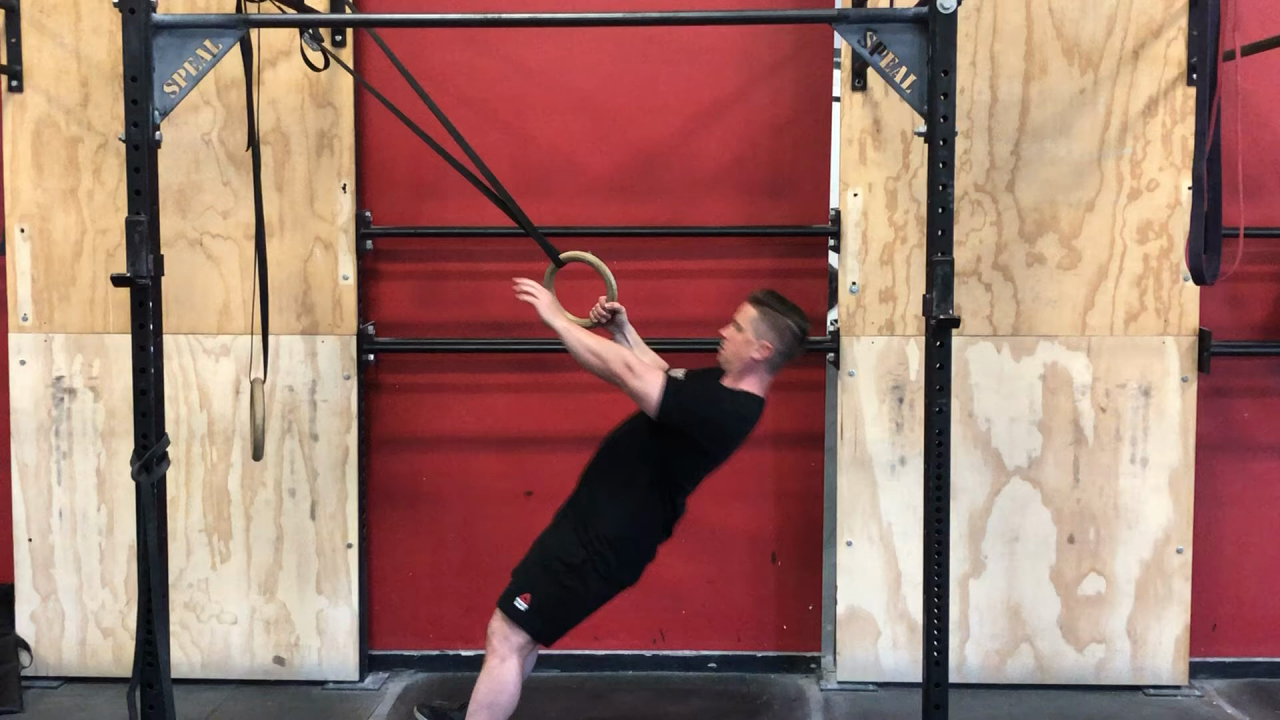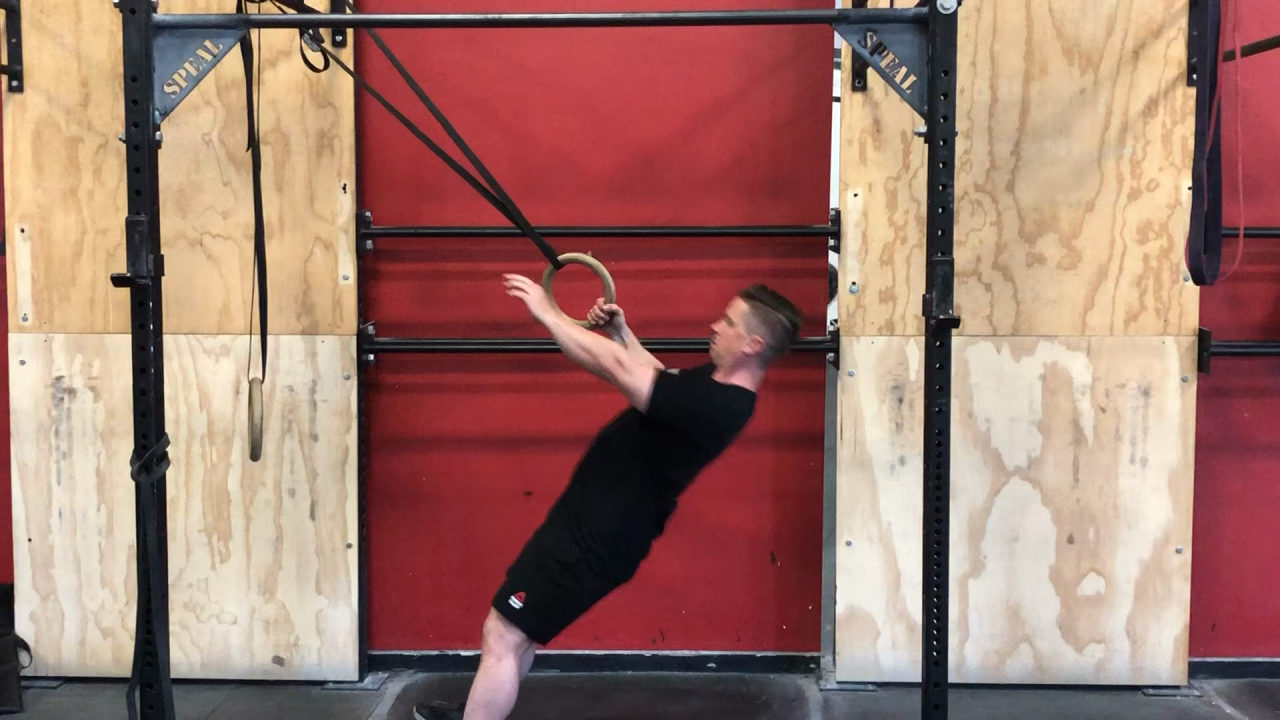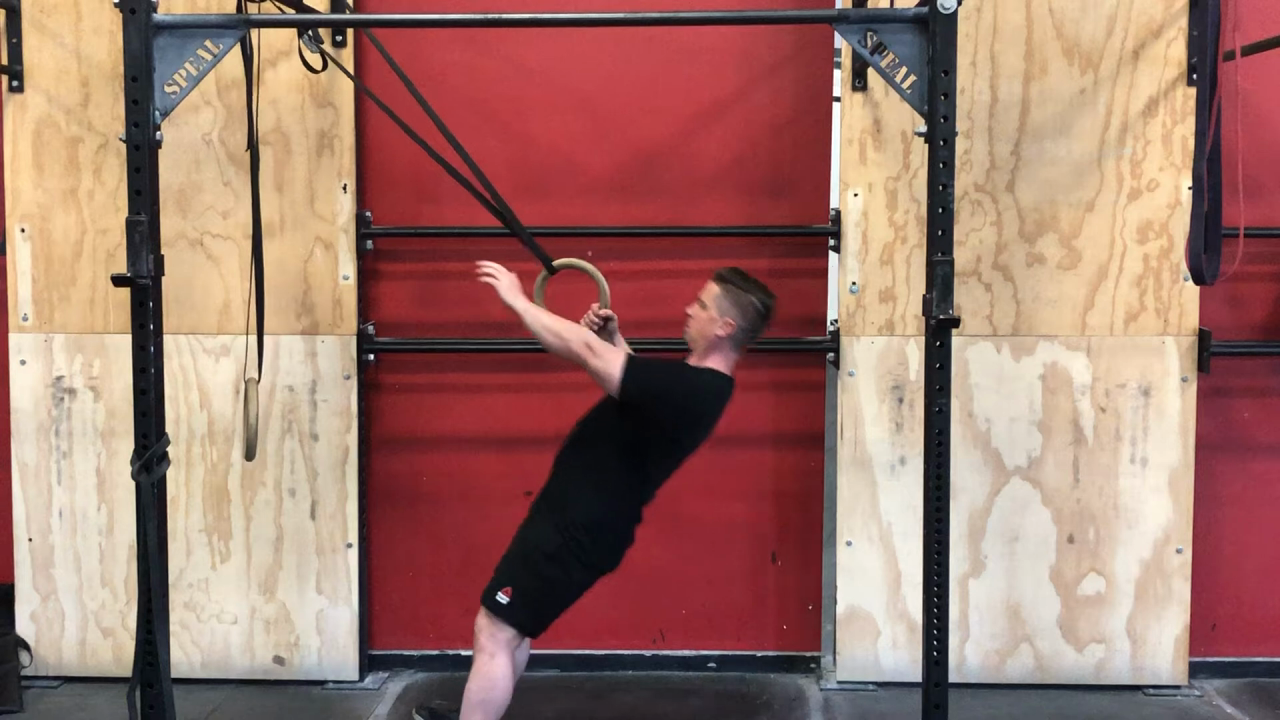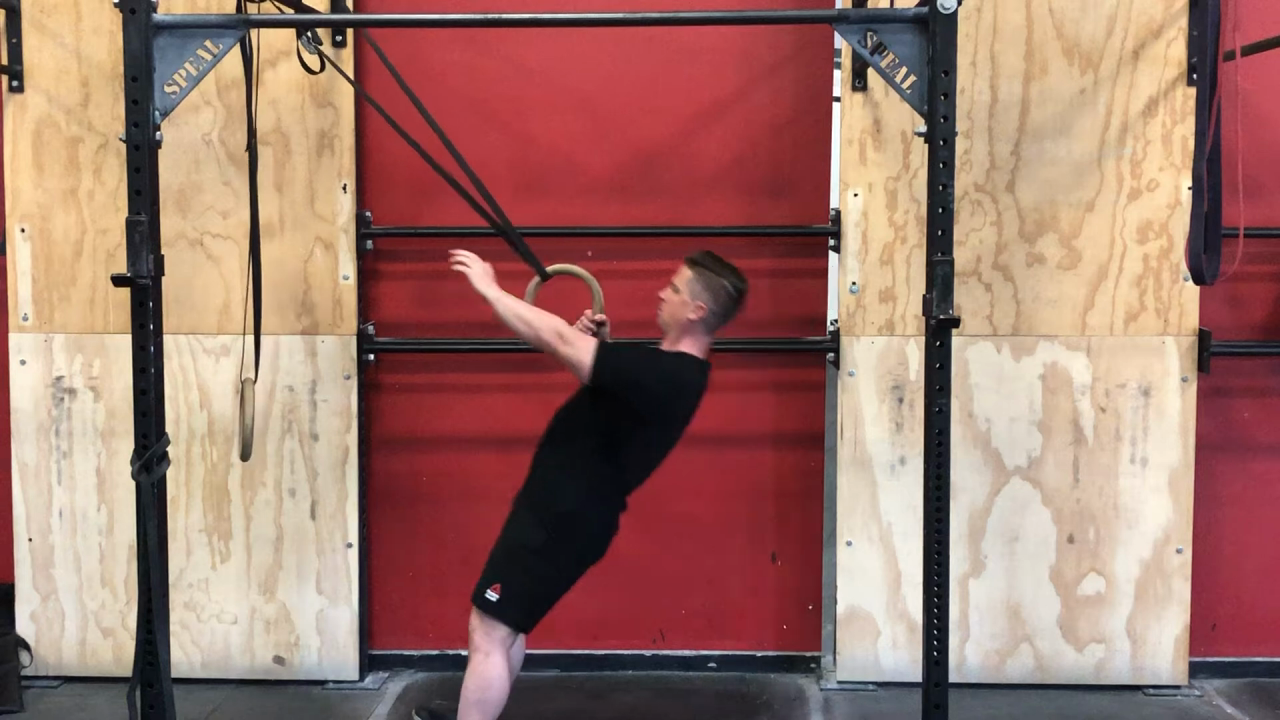
dt=0.1s
person 1, frame 1
left shoulder: (720, 413)
right shoulder: (724, 390)
left elbow: (627, 372)
right elbow: (662, 377)
left wrist: (555, 316)
right wrist: (622, 329)
left hip: (601, 540)
right hip: (598, 523)
left knee: (506, 639)
right knee: (521, 630)
person 1, frame 2
left shoulder: (713, 407)
right shoulder: (718, 386)
left elbow: (618, 368)
right elbow: (656, 376)
left wrist: (547, 312)
right wrist: (620, 330)
left hip: (595, 537)
right hip: (593, 521)
left knee: (502, 637)
right knee: (516, 629)
person 1, frame 3
left shoulder: (688, 391)
right shoulder: (698, 379)
left elbow: (586, 352)
right elbow: (644, 381)
left wrist: (515, 299)
right wrist: (614, 336)
left hip: (577, 526)
right hip: (581, 515)
left knee: (495, 634)
right knee: (512, 625)
person 1, frame 4
left shoulder: (664, 376)
right shoulder: (677, 366)
left elbow: (559, 340)
left wrist: (489, 288)
right wrist: (604, 342)
left hip: (561, 518)
right hip: (565, 508)
left knee: (489, 633)
right knee: (504, 625)
